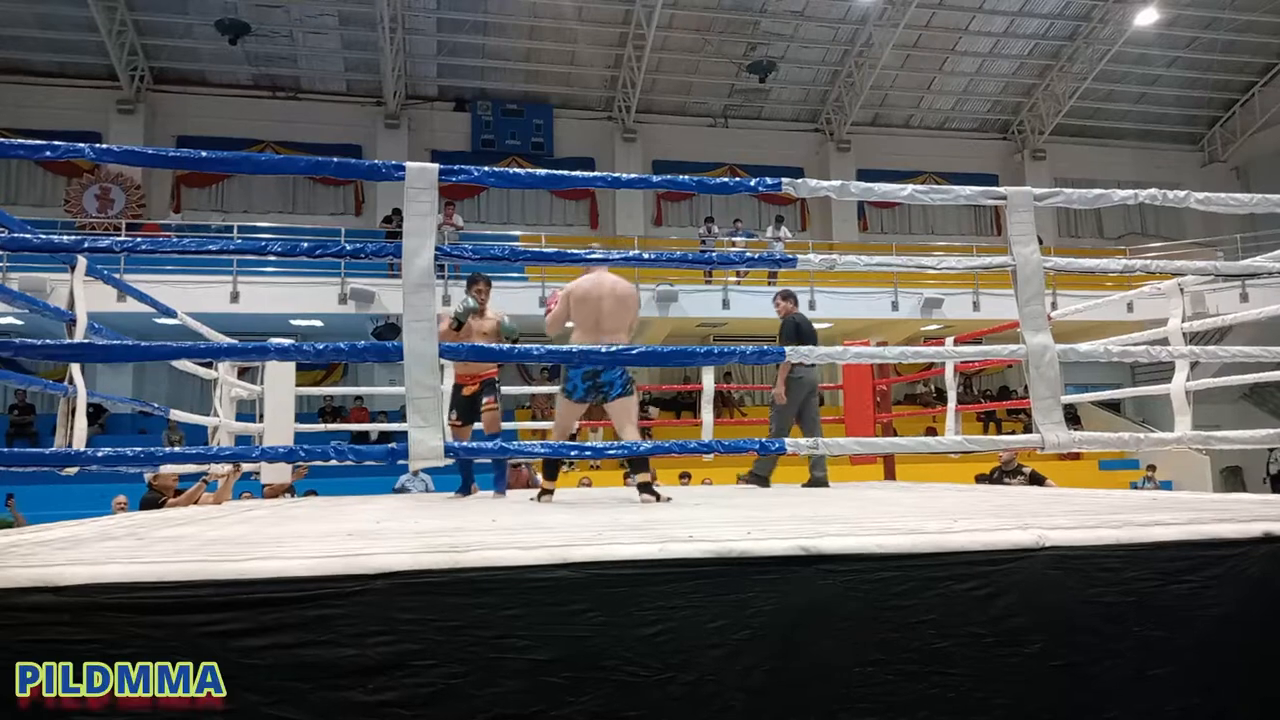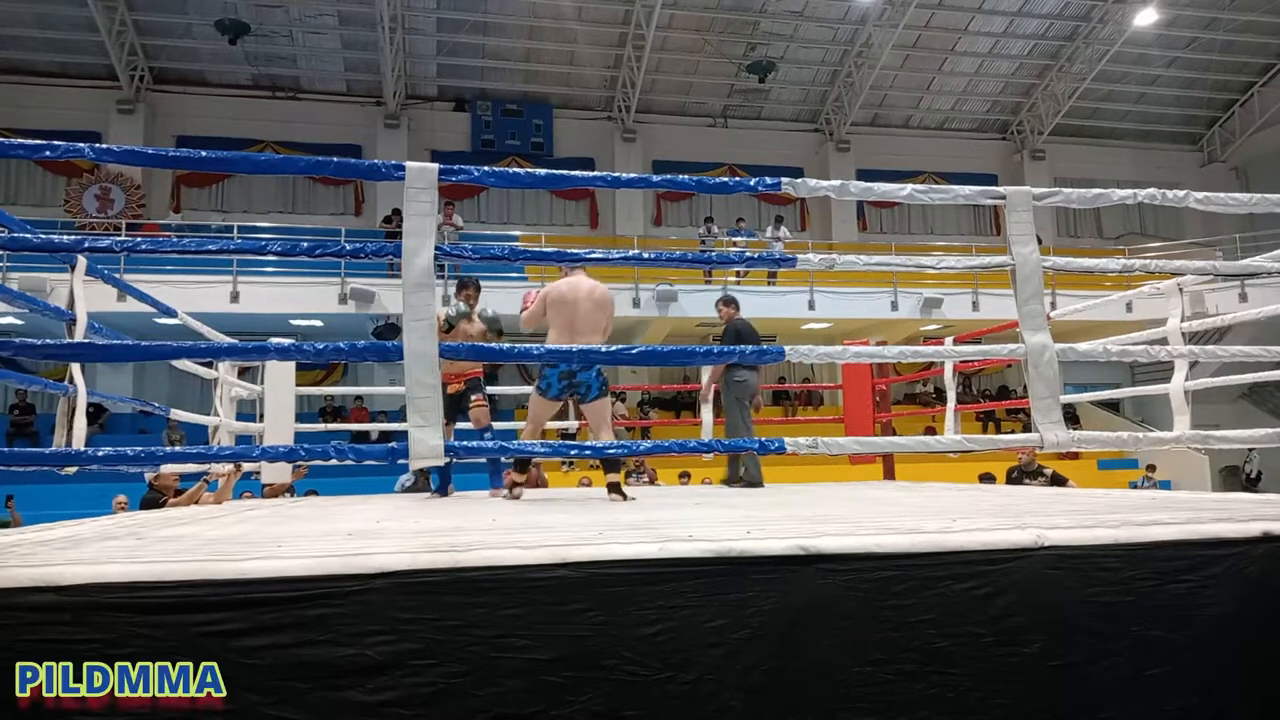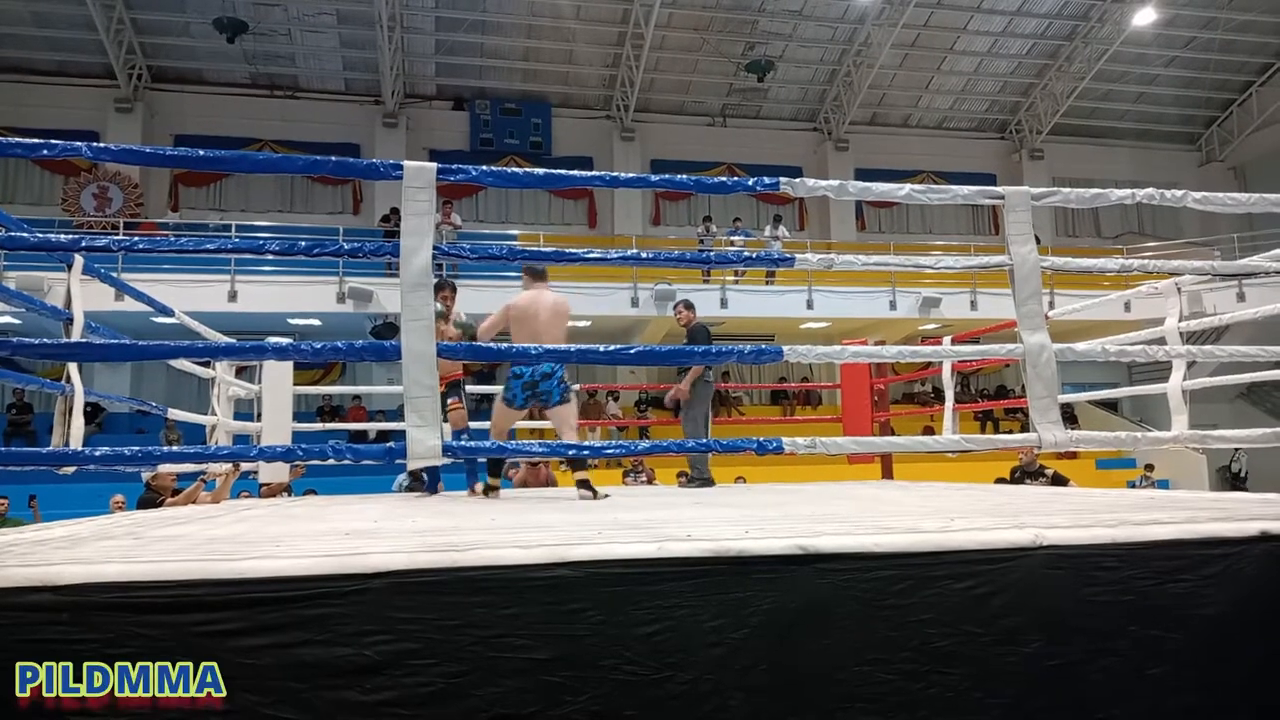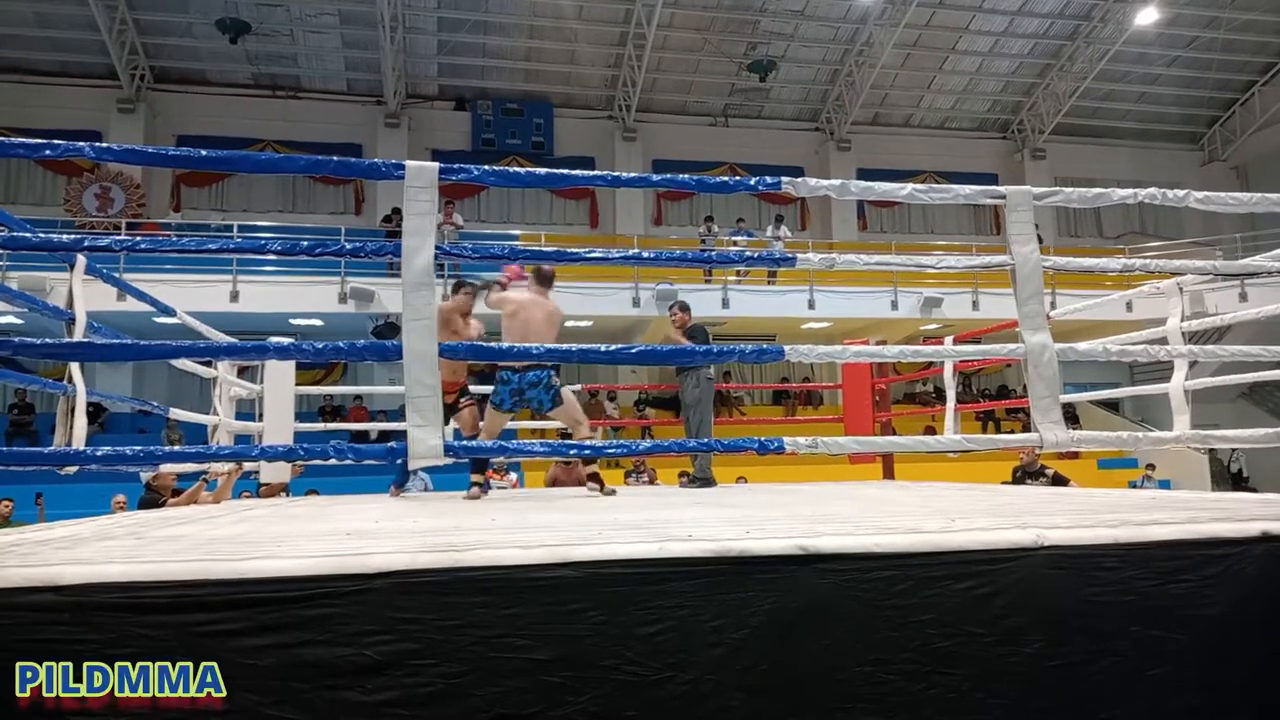
dt=0.7s
person 1, frame 1
left shoulder: (574, 288)
right shoulder: (628, 289)
left elbow: (551, 329)
left wrist: (553, 307)
left hip: (581, 364)
right hip: (613, 364)
left knee: (560, 431)
right knee: (629, 430)
left ankle: (546, 489)
right ankle: (645, 487)
person 1, frame 2
left shoulder: (551, 290)
right shoulder: (604, 293)
left elbow: (526, 325)
left wrist: (528, 306)
left hip: (555, 364)
right hip: (588, 367)
left knee: (532, 427)
right knee: (603, 429)
left ankle: (517, 485)
right ankle: (615, 488)
person 1, frame 3
left shoulder: (514, 304)
right shoulder: (562, 304)
left elbow: (483, 335)
left wrist: (496, 322)
left hip: (521, 374)
right hip: (552, 373)
left knee: (498, 431)
right knee: (569, 433)
left ankle: (492, 486)
right ankle: (584, 484)
person 1, frame 4
left shoulder: (515, 299)
right shoulder: (555, 313)
left elbow: (490, 300)
left wrist: (502, 284)
left hip: (509, 378)
right hip: (541, 378)
left knee: (488, 434)
right knee: (580, 424)
left ankle: (476, 485)
right ankle: (594, 479)
person 2, frame 1
left shoulder: (498, 319)
right shoulder: (452, 316)
right elbow: (440, 341)
left wrist: (512, 339)
right wrist: (458, 320)
left hip: (488, 380)
right hip: (462, 383)
left knee: (492, 426)
right knee: (459, 436)
left ankle: (500, 483)
right ankle: (467, 484)
person 2, frame 2
left shoulder: (484, 321)
right shoulder: (442, 317)
left wrist: (495, 329)
right wrist: (448, 323)
left hip: (473, 380)
right hip: (447, 382)
left knee: (482, 422)
right knee: (441, 433)
left ankle: (496, 481)
right ankle: (444, 485)
person 2, frame 3
left shoulder: (460, 322)
left wrist: (471, 336)
left hip: (453, 381)
left knee: (459, 421)
left ankle: (473, 478)
right ankle: (433, 483)
person 2, frame 4
left shoulder: (475, 324)
right shoulder: (445, 311)
right elbow: (452, 308)
left hip: (459, 387)
left knee: (472, 428)
left ankle: (478, 481)
right ankle: (399, 482)
person 3, frame 1
left shoulder: (790, 322)
right shoulder: (807, 323)
left wrist: (780, 384)
left hip: (796, 375)
right hip: (811, 375)
left knee: (779, 426)
right knee: (812, 427)
left ankle: (761, 473)
right ankle: (819, 476)
person 3, frame 2
left shoulder: (732, 328)
right shoulder: (751, 329)
left wrist: (708, 386)
right wrist: (757, 394)
left hip: (736, 379)
right hip: (750, 379)
left knee: (740, 430)
right knee: (734, 429)
left ankle: (752, 477)
right ankle: (733, 475)
person 3, frame 3
left shoulder: (698, 330)
right shoulder: (692, 333)
left wrist: (685, 383)
right wrist: (676, 389)
left hip: (698, 382)
right hip: (692, 384)
left knee: (694, 430)
right knee: (695, 430)
left ankle: (702, 476)
right ankle: (698, 475)
person 3, frame 4
left shoulder: (697, 330)
right shoulder: (685, 336)
left wrist: (677, 339)
left hip: (698, 380)
right hip: (686, 383)
left knee: (700, 429)
right knee: (692, 431)
left ankle: (703, 475)
right ankle: (699, 475)
